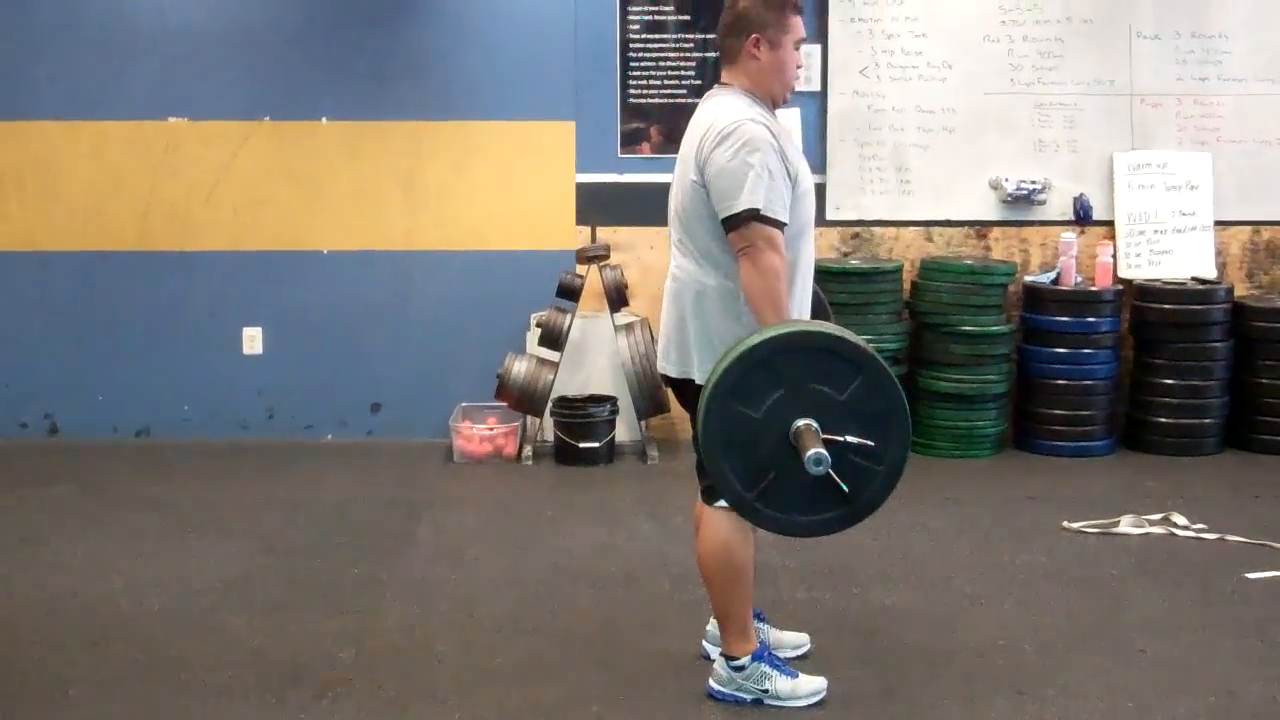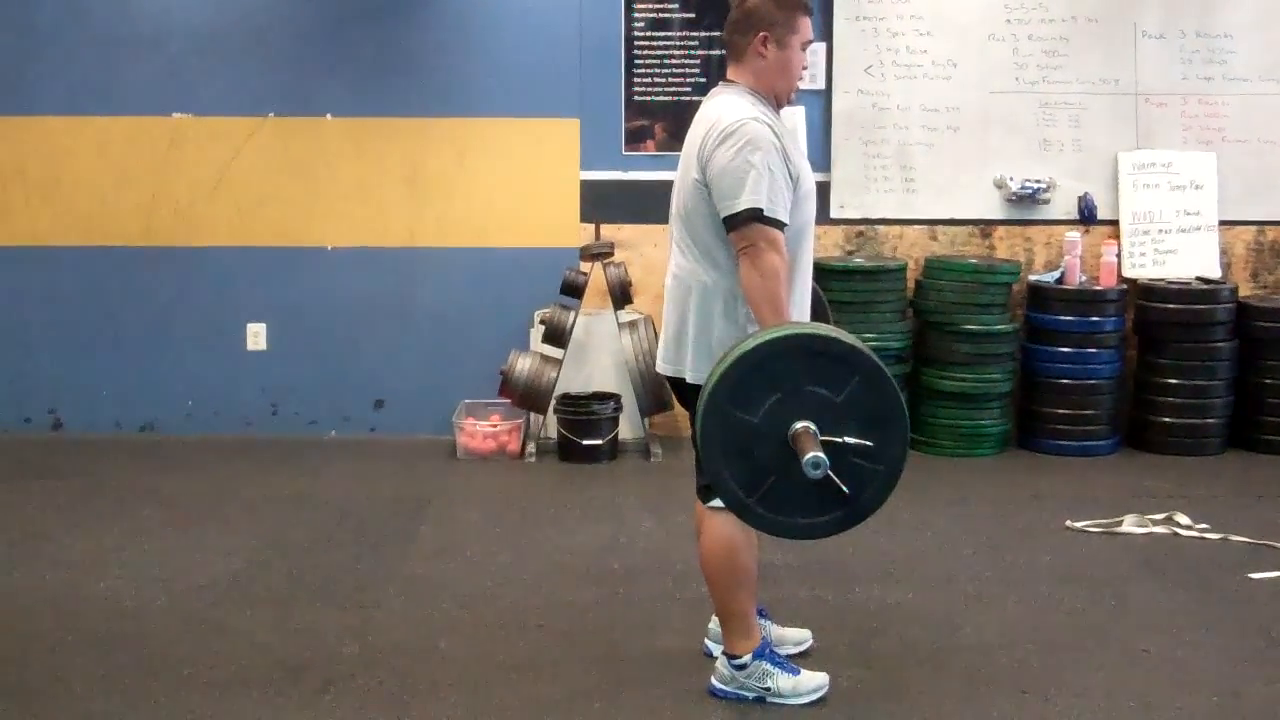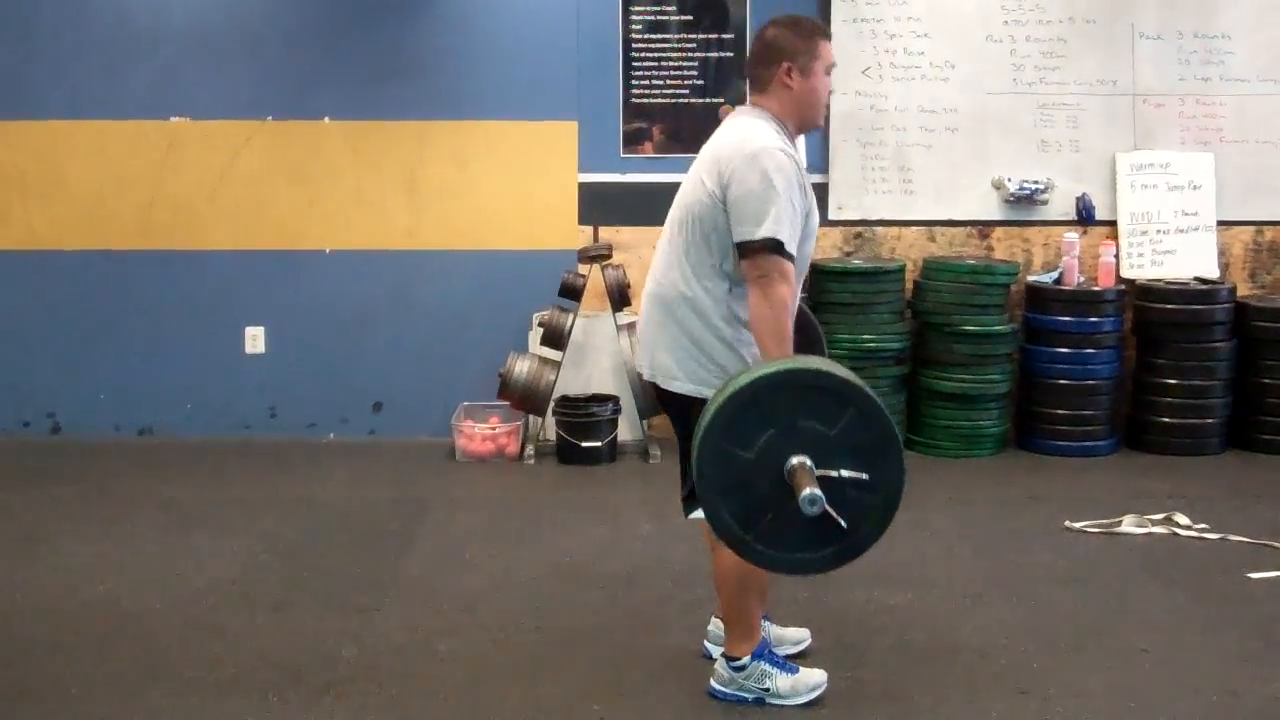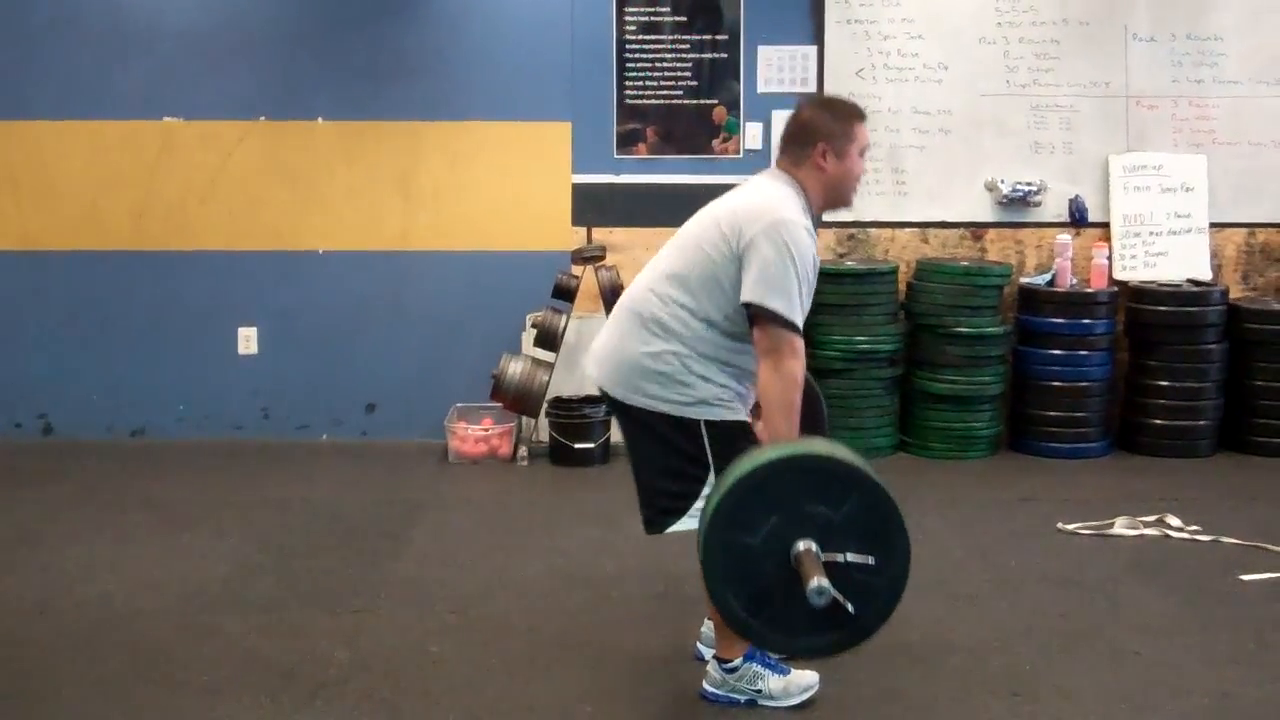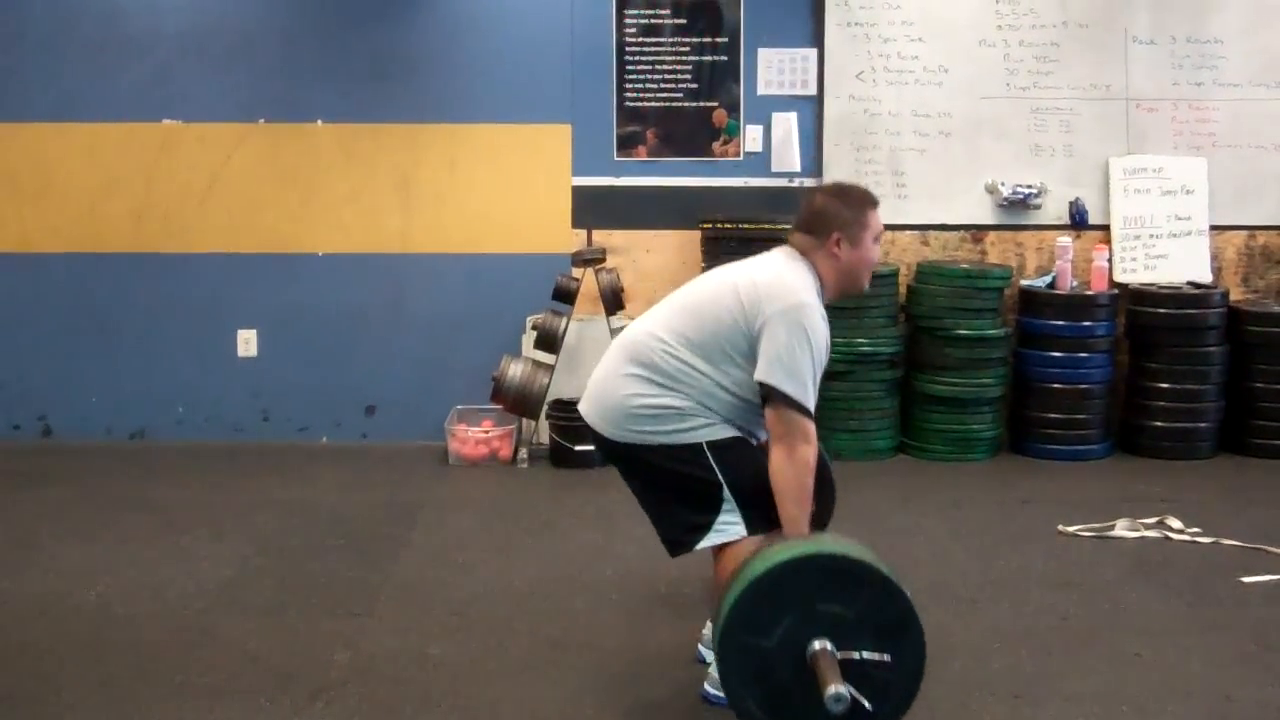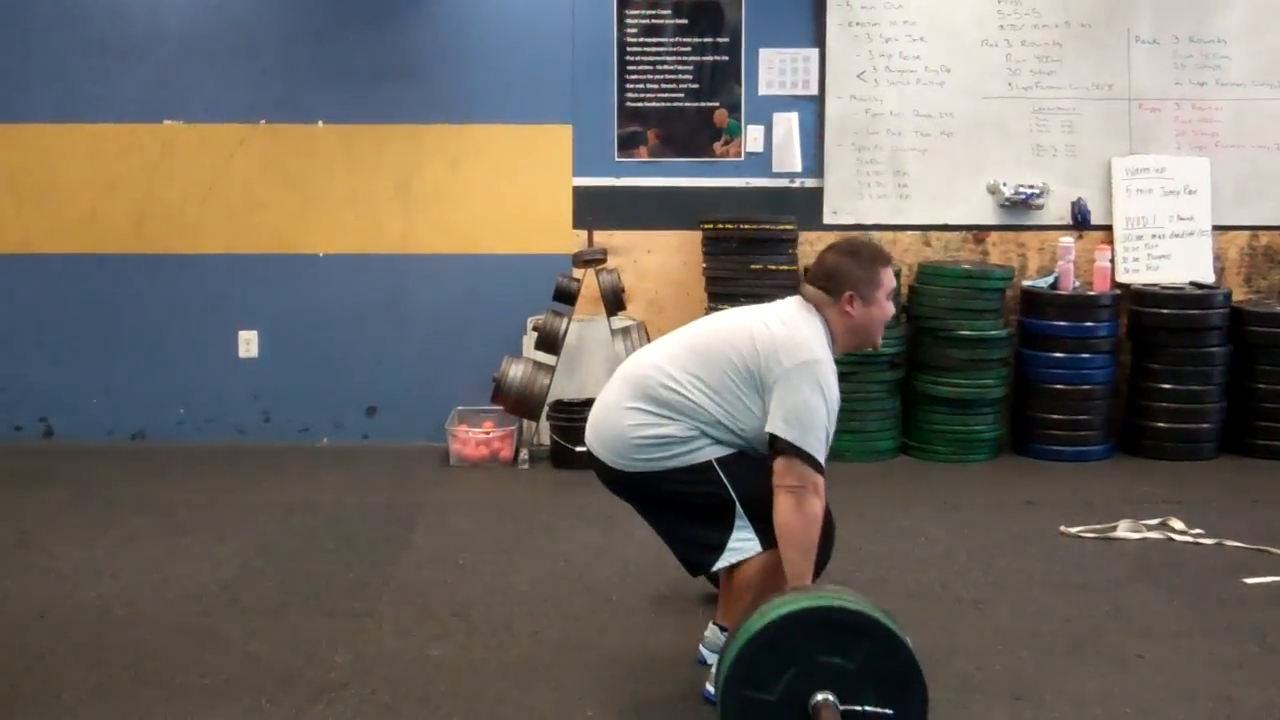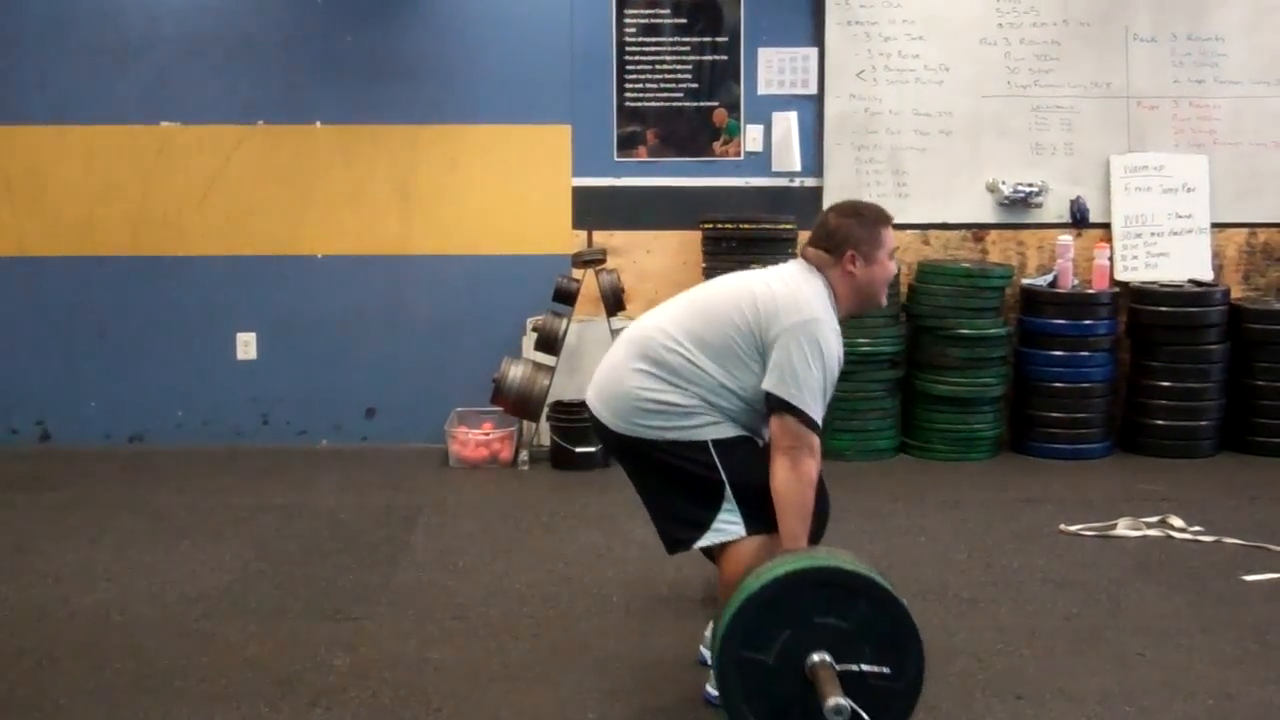
dt=0.2s
person 1, frame 1
left shoulder: (728, 117)
right shoulder: (743, 130)
right elbow: (757, 251)
left hip: (719, 339)
right hip: (731, 347)
left knee: (728, 492)
right knee: (731, 498)
left ankle: (733, 624)
right ankle: (738, 664)
person 1, frame 2
left shoulder: (732, 113)
right shoulder: (746, 128)
right elbow: (759, 251)
left hip: (715, 335)
right hip: (731, 344)
left knee: (732, 494)
left ankle: (736, 622)
right ankle: (742, 662)
person 1, frame 3
left shoulder: (752, 136)
right shoulder: (764, 153)
right elbow: (768, 280)
left hip: (696, 341)
right hip: (709, 354)
left ankle: (735, 623)
right ankle: (742, 664)
person 1, frame 4
left shoulder: (772, 200)
right shoulder: (783, 224)
left elbow: (769, 347)
right elbow: (779, 354)
left wrist: (766, 426)
left hip: (650, 360)
right hip: (661, 374)
left ankle: (727, 627)
right ankle: (732, 667)
person 1, frame 5
left shoulder: (782, 276)
right shoulder: (796, 305)
right elbow: (791, 439)
left hip: (631, 397)
right hip: (643, 414)
left knee: (747, 507)
right knee: (763, 518)
person 1, frame 6
left shoulder: (791, 324)
right shoulder: (807, 358)
right elbow: (799, 492)
left hip: (634, 425)
right hip: (646, 442)
left knee: (773, 510)
right knee: (775, 529)
left ankle: (728, 633)
person 1, frame 7
left shoulder: (795, 287)
right shoulder: (809, 320)
right elbow: (796, 452)
left hip: (640, 392)
right hip: (653, 406)
left knee: (756, 507)
right knee: (762, 521)
